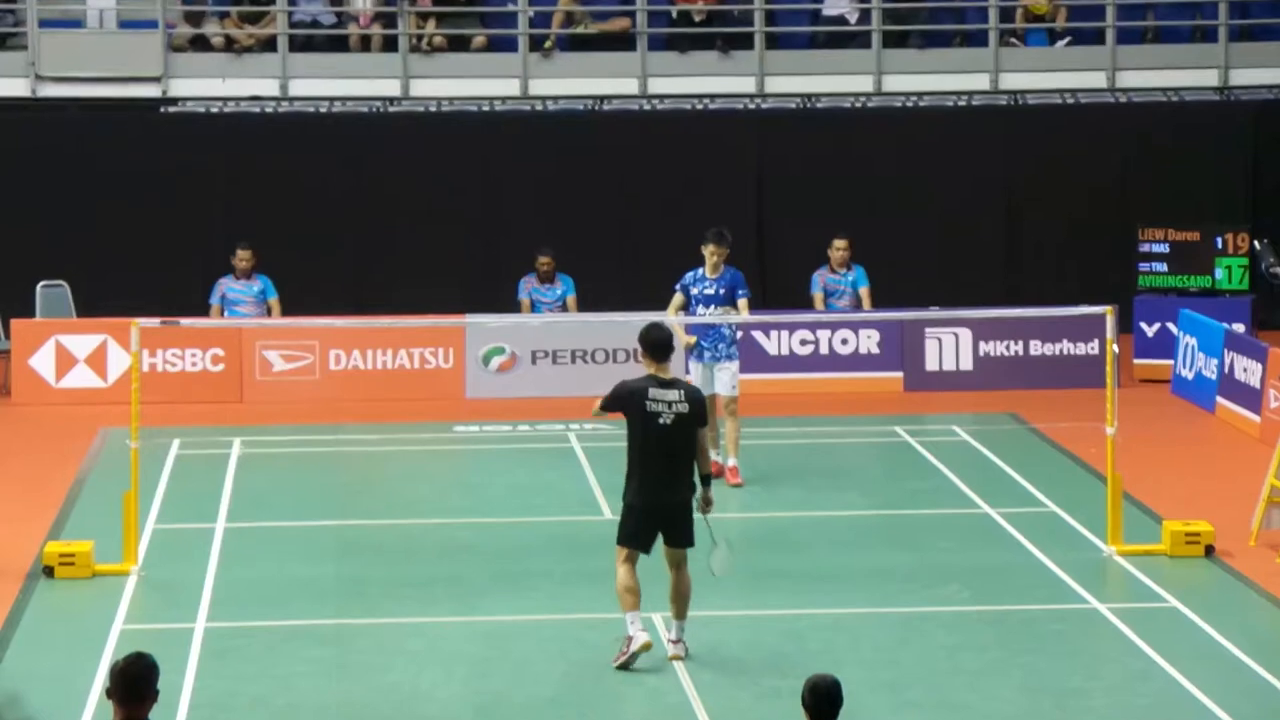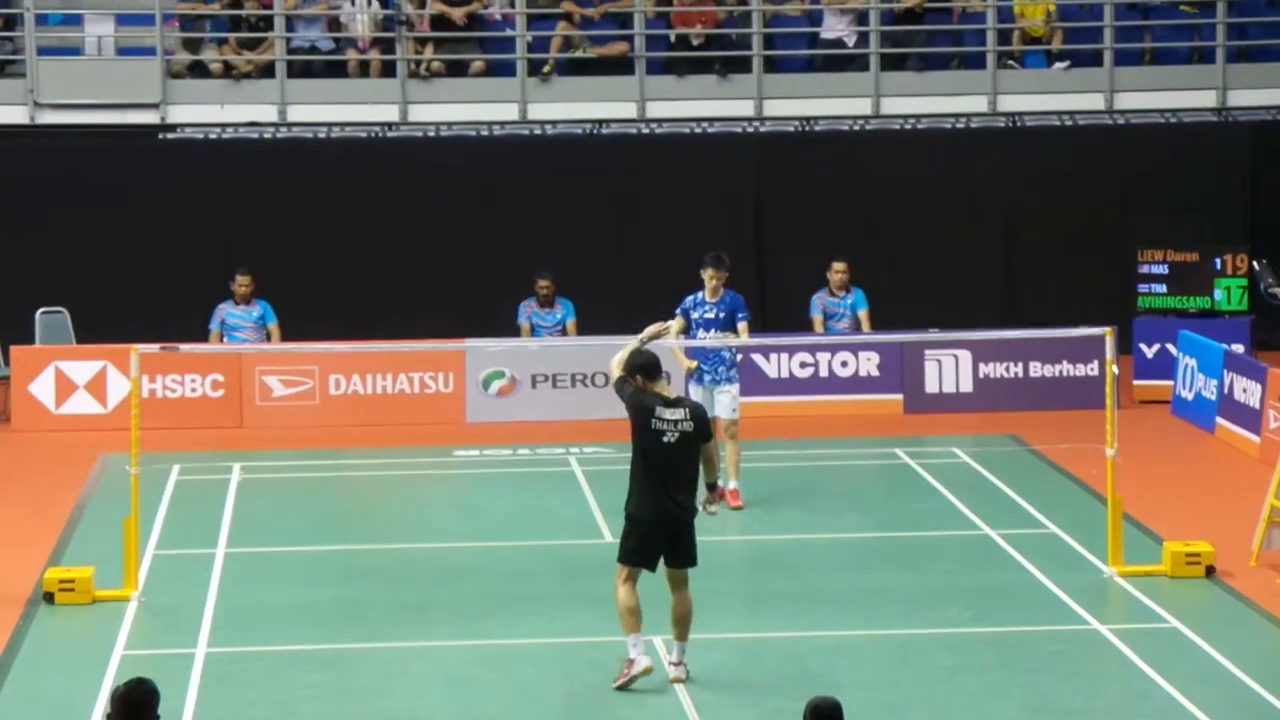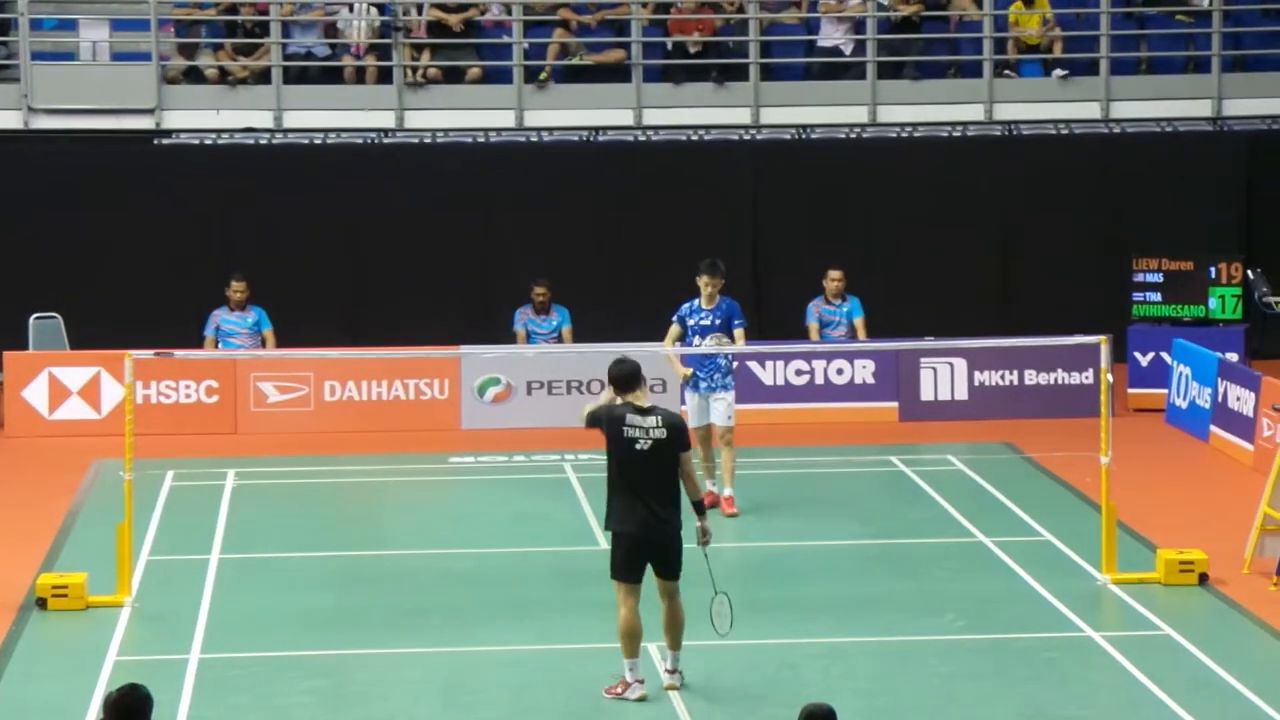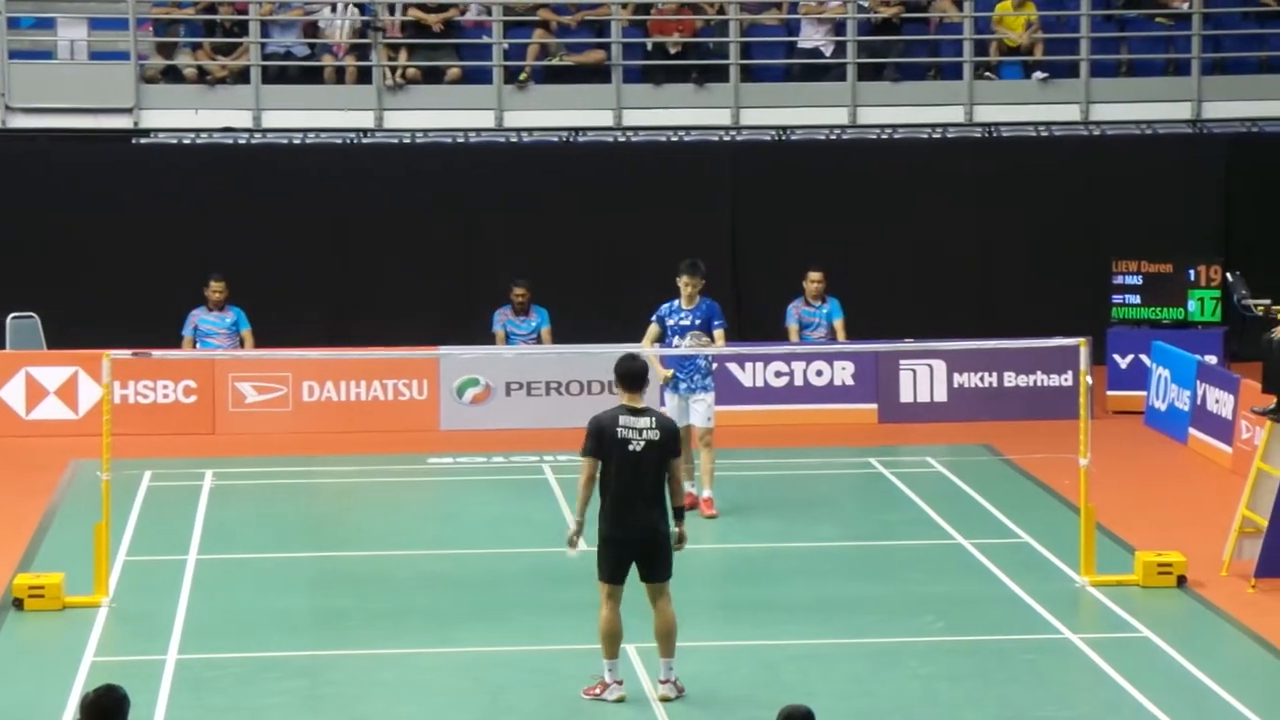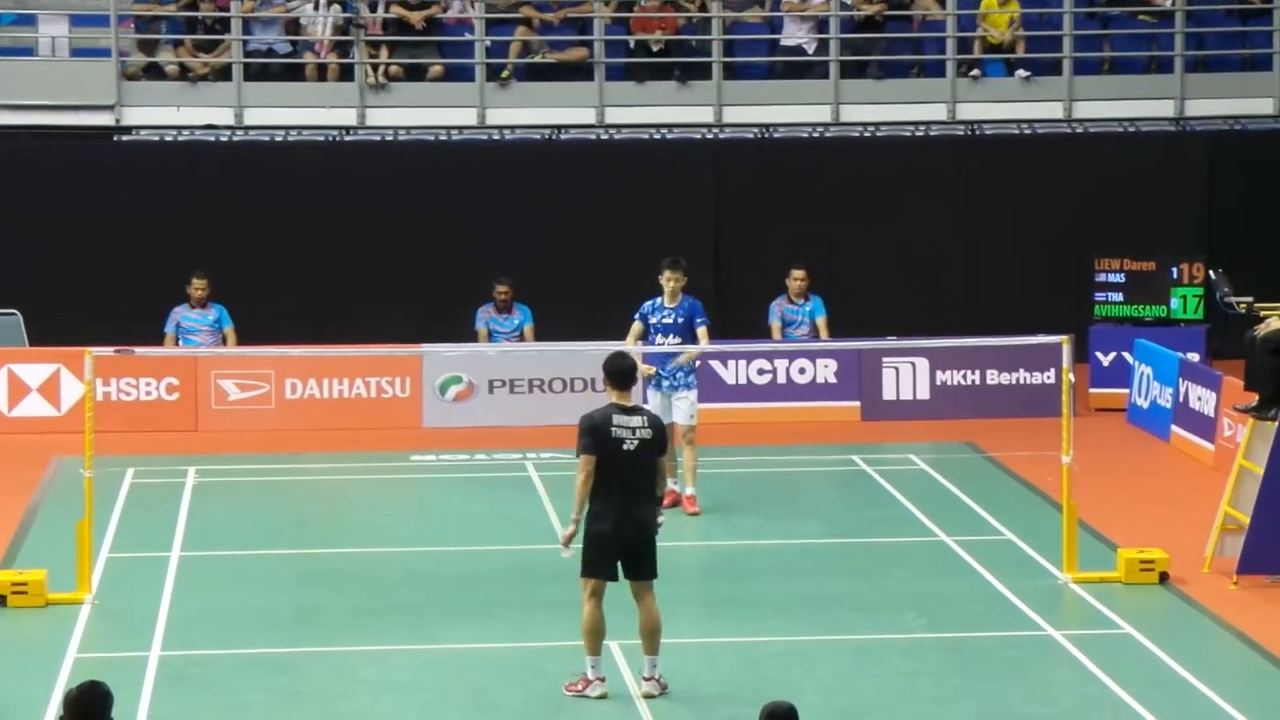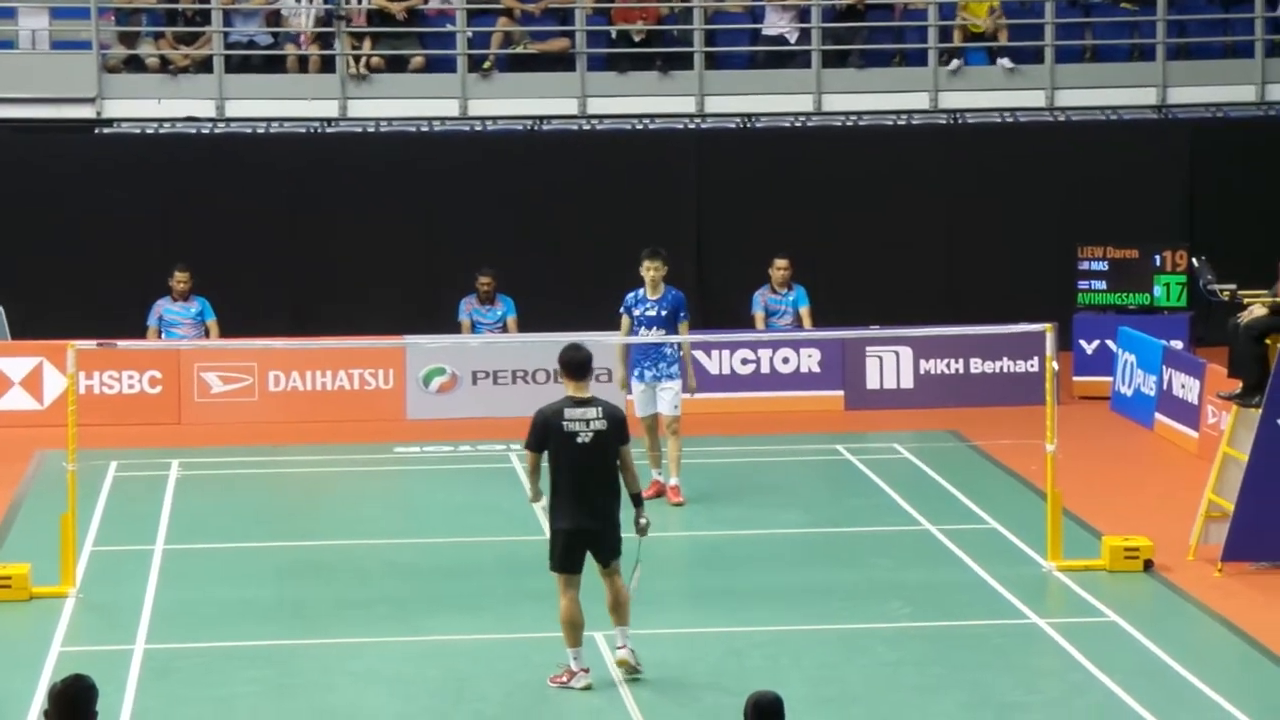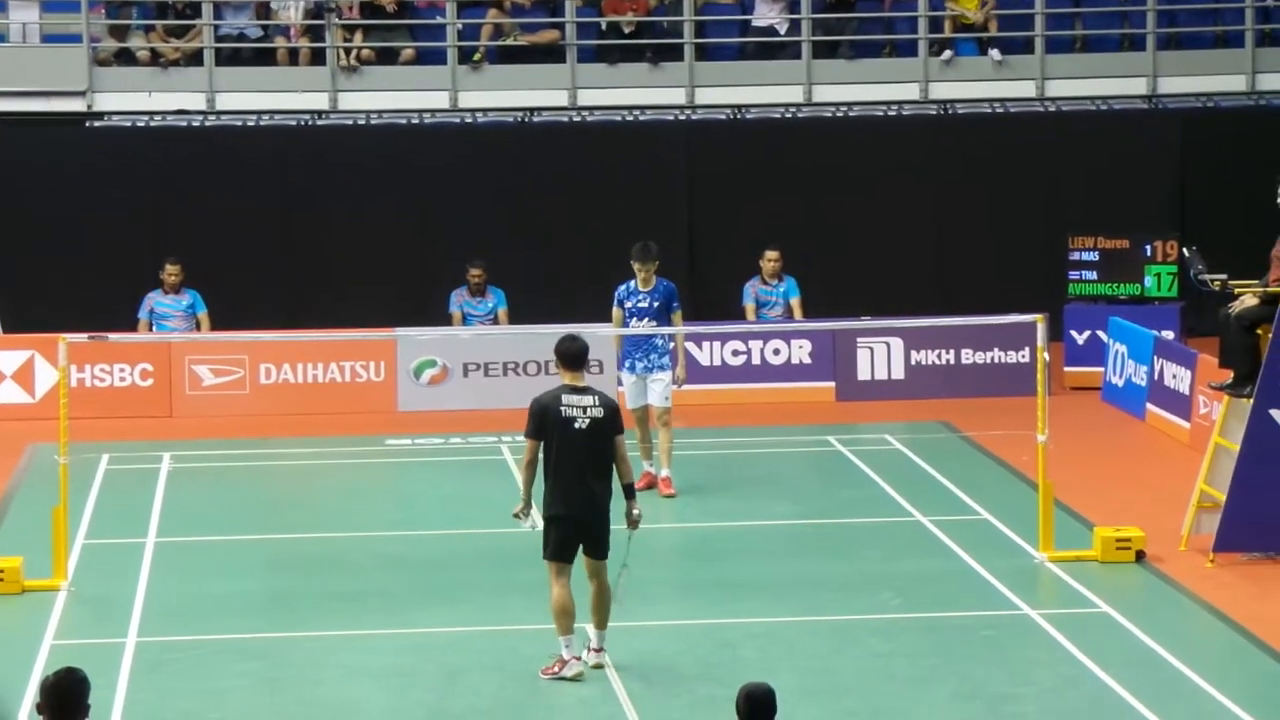
dt=0.4s
person 1, frame 1
left shoulder: (629, 390)
right shoulder: (693, 395)
left elbow: (598, 408)
right elbow: (702, 447)
right wrist: (706, 487)
left hip: (641, 496)
right hip: (679, 496)
left knee: (625, 562)
right knee: (678, 565)
left ankle: (635, 632)
right ankle: (677, 641)
person 1, frame 2
left shoulder: (640, 404)
right shoulder: (696, 411)
left elbow: (615, 365)
right elbow: (709, 458)
left wrist: (644, 336)
right wrist: (711, 489)
left hip: (644, 513)
right hip: (682, 514)
left knee: (625, 581)
right knee: (679, 586)
left ankle: (636, 656)
right ankle: (678, 662)
person 1, frame 3
left shoulder: (612, 417)
right shoulder: (673, 421)
left elbow: (588, 416)
right elbow: (688, 474)
left wrist: (607, 400)
right wrist: (701, 516)
left hip: (628, 527)
right hip: (667, 525)
left knee: (627, 600)
right knee: (671, 595)
left ankle: (633, 680)
right ankle: (672, 670)
person 1, frame 4
left shoulder: (601, 423)
right shoulder: (666, 425)
left elbow: (589, 476)
right elbow: (675, 479)
left wrist: (578, 520)
right wrist: (679, 521)
left hip: (615, 528)
right hip: (655, 529)
left knee: (610, 602)
right knee: (661, 601)
left ankle: (611, 682)
right ankle: (667, 680)
person 1, frame 5
left shoulder: (593, 421)
right shoulder: (654, 423)
left elbow: (586, 472)
right elbow: (661, 474)
left wrist: (575, 520)
right wrist: (656, 507)
left hip: (603, 525)
right hip: (642, 525)
left knee: (592, 597)
right knee: (646, 598)
left ankle: (593, 678)
right ankle: (651, 677)
person 1, frame 6
left shoulder: (547, 416)
right shoulder: (613, 414)
left elbow: (533, 465)
right elbow: (627, 466)
left wrist: (534, 490)
right wrist: (639, 507)
left hip: (566, 518)
right hip: (606, 516)
left knee: (568, 590)
right knee: (613, 575)
left ankle: (577, 669)
right ankle: (623, 646)
person 1, frame 7
left shoulder: (543, 404)
right shoulder: (608, 404)
left elbow: (530, 457)
right elbow: (621, 457)
left wrist: (525, 498)
right wrist: (631, 499)
left hip: (560, 506)
right hip: (598, 505)
left knee: (560, 579)
right knee: (598, 574)
left ankle: (569, 657)
right ankle: (597, 649)
person 2, frame 1
left shoulder: (735, 277)
right shoulder: (690, 278)
left elbow: (744, 311)
right elbow: (672, 310)
left wrist: (738, 317)
right wrist: (682, 335)
left hip: (725, 352)
right hip: (698, 352)
left knee: (729, 407)
right knee: (706, 407)
left ankle: (732, 465)
right ankle: (715, 460)
person 2, frame 2
left shoulder: (734, 300)
right shoulder: (690, 302)
left elbow: (744, 334)
right elbow: (672, 334)
left wrist: (737, 341)
right wrist: (683, 359)
left hip: (725, 375)
right hip: (698, 375)
left knee: (730, 430)
left ankle: (733, 487)
person 2, frame 3
left shoulder: (731, 307)
right shoulder: (686, 310)
left elbow: (741, 342)
right elbow: (669, 342)
left wrist: (731, 346)
right wrist: (679, 367)
left hip: (721, 382)
right hip: (694, 382)
left knee: (725, 437)
right knee: (701, 438)
left ankle: (728, 494)
right ankle: (710, 490)
person 2, frame 4
left shoulder: (711, 308)
right shoulder: (666, 310)
left elbow: (721, 343)
right elbow: (647, 342)
left wrist: (710, 345)
right wrist: (658, 368)
left hip: (701, 384)
right hip: (674, 384)
left knee: (704, 439)
right knee: (681, 439)
left ankle: (707, 496)
right ankle: (689, 492)
person 2, frame 5
left shoulder: (693, 306)
right shoulder: (649, 307)
left elbow: (705, 341)
right elbow: (631, 339)
left wrist: (695, 352)
right wrist: (639, 365)
left hip: (684, 381)
right hip: (657, 381)
left knee: (687, 436)
right knee: (664, 437)
left ankle: (689, 493)
right ankle: (672, 489)
person 2, frame 6
left shoulder: (676, 298)
right shoulder: (631, 299)
left elbow: (684, 337)
right elbow: (625, 336)
left wrist: (690, 373)
right wrist: (622, 370)
left hip: (668, 372)
right hip: (640, 372)
left knee: (672, 426)
right knee: (649, 427)
left ankle: (673, 484)
right ankle: (657, 480)
person 2, frame 7
left shoulder: (668, 289)
right shoulder: (622, 291)
left elbow: (678, 328)
right elbow: (617, 330)
left wrist: (681, 363)
right wrist: (621, 360)
left hip: (660, 364)
right hip: (631, 365)
left knee: (662, 418)
right knee: (639, 419)
left ankle: (665, 475)
right ankle: (648, 471)
